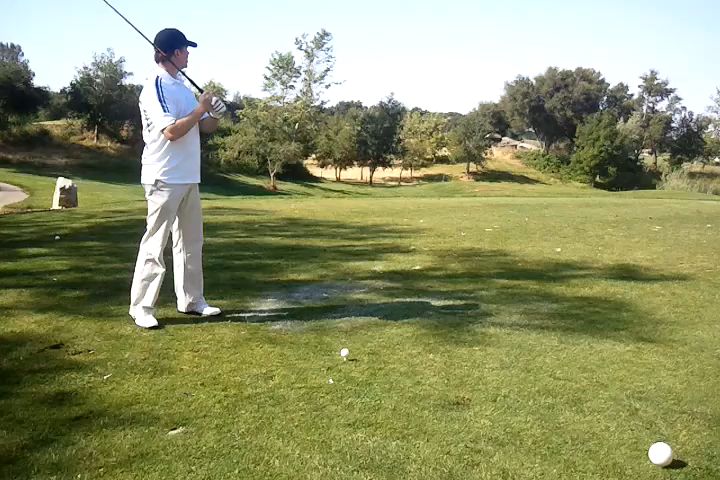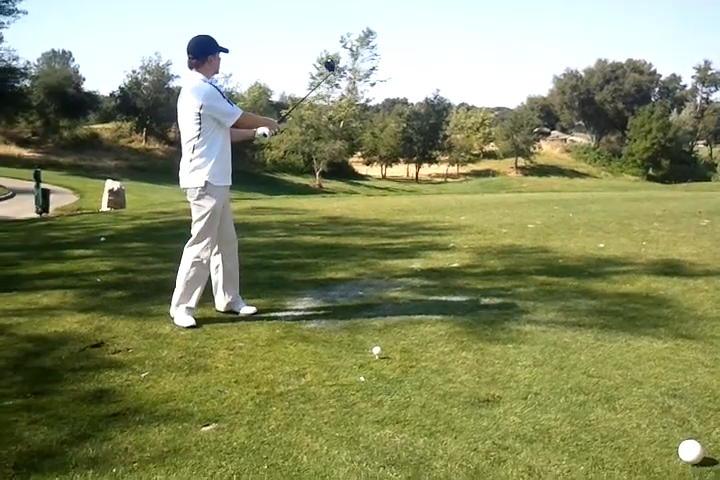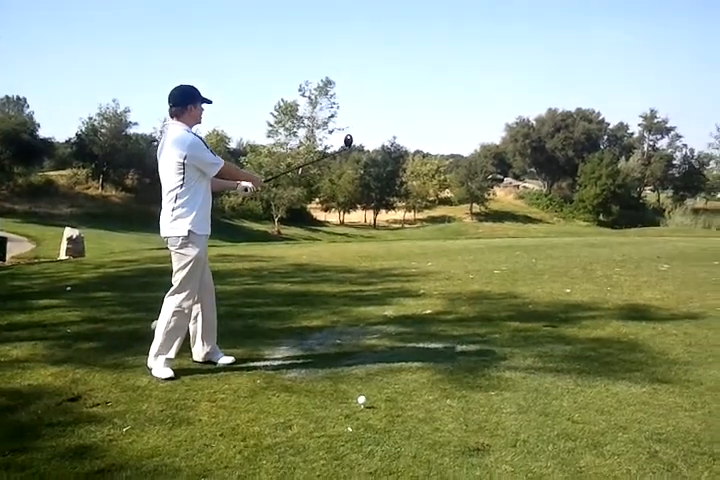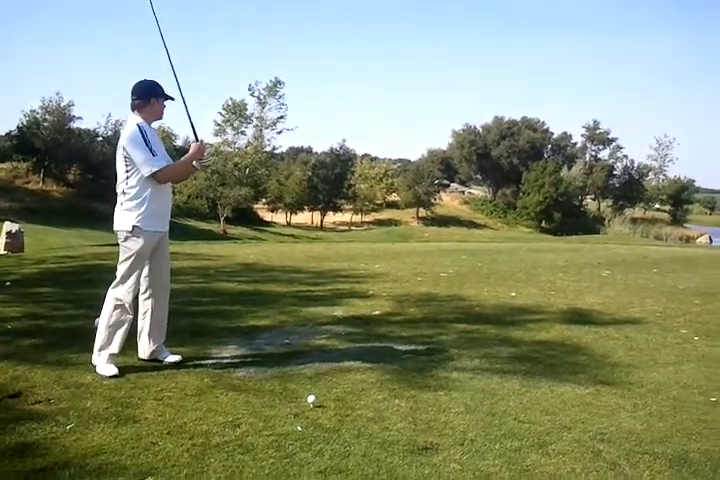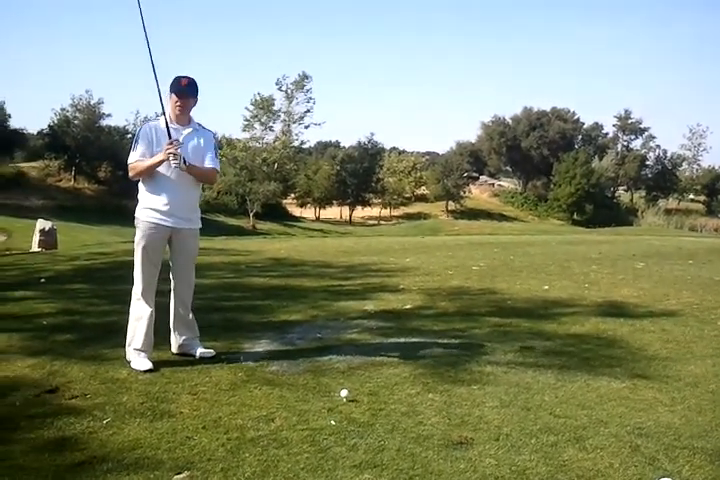
dt=1s
person 1, frame 1
left shoulder: (184, 88)
right shoulder: (155, 87)
left elbow: (205, 127)
right elbow: (172, 132)
left wrist: (214, 114)
right wrist: (200, 108)
left hip: (189, 178)
right hip: (165, 179)
left knee: (191, 241)
right knee: (156, 244)
left ankle: (191, 299)
right ankle: (141, 306)
person 1, frame 2
left shoulder: (194, 89)
right shoulder: (204, 90)
left elbow: (224, 132)
right elbow: (241, 118)
left wrist: (256, 133)
right wrist: (268, 123)
left hip: (214, 179)
right hip: (205, 180)
left knee: (226, 241)
right knee: (202, 244)
left ankle: (228, 298)
right ankle: (181, 306)
person 1, frame 3
left shoulder: (171, 138)
right shoulder: (187, 140)
left elbow: (204, 181)
right elbow: (223, 168)
left wrist: (237, 185)
right wrist: (251, 177)
left hip: (191, 228)
right hip: (186, 229)
left knee: (203, 291)
right knee: (183, 294)
left ankle: (205, 348)
right ankle: (159, 358)
person 1, frame 4
left shoulder: (148, 134)
right shoulder: (136, 133)
left elbow: (170, 177)
right elbow: (161, 176)
left wrist: (193, 165)
right wrist: (190, 156)
left hip: (157, 225)
right hip: (138, 225)
left knee: (158, 287)
right knee: (125, 290)
left ankle: (152, 346)
right ankle: (103, 355)
person 1, frame 5
left shoulder: (206, 136)
right shoulder: (149, 130)
left elbow: (212, 176)
right elbow: (133, 170)
left wrist: (186, 165)
right wrist: (161, 158)
left hip: (188, 221)
right hip: (152, 217)
left knee: (184, 284)
right knee: (144, 285)
left ankle: (185, 340)
right ankle: (137, 349)
